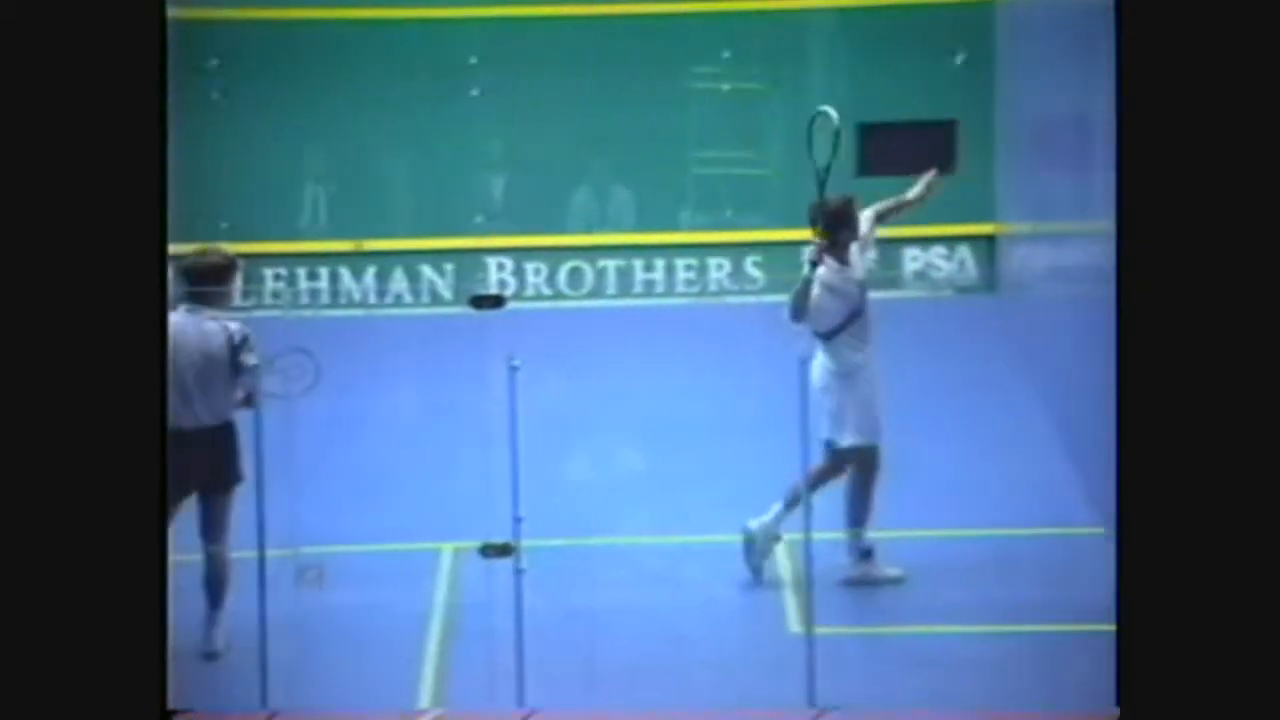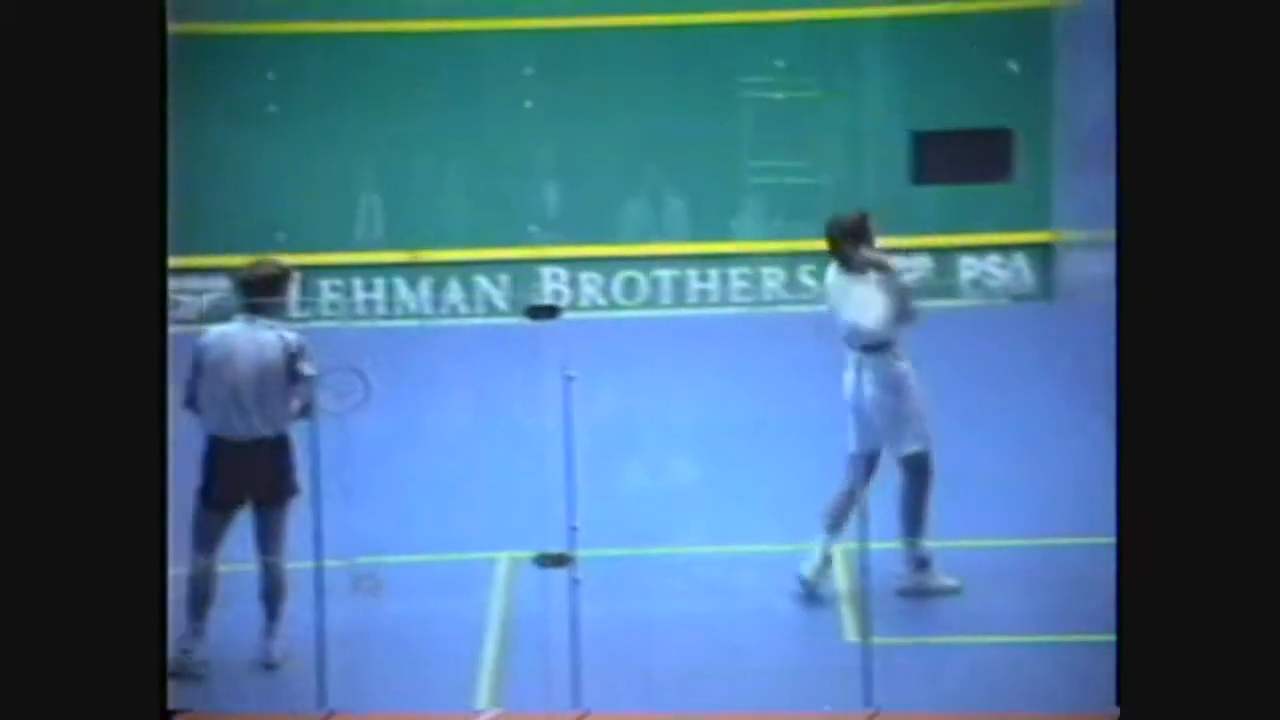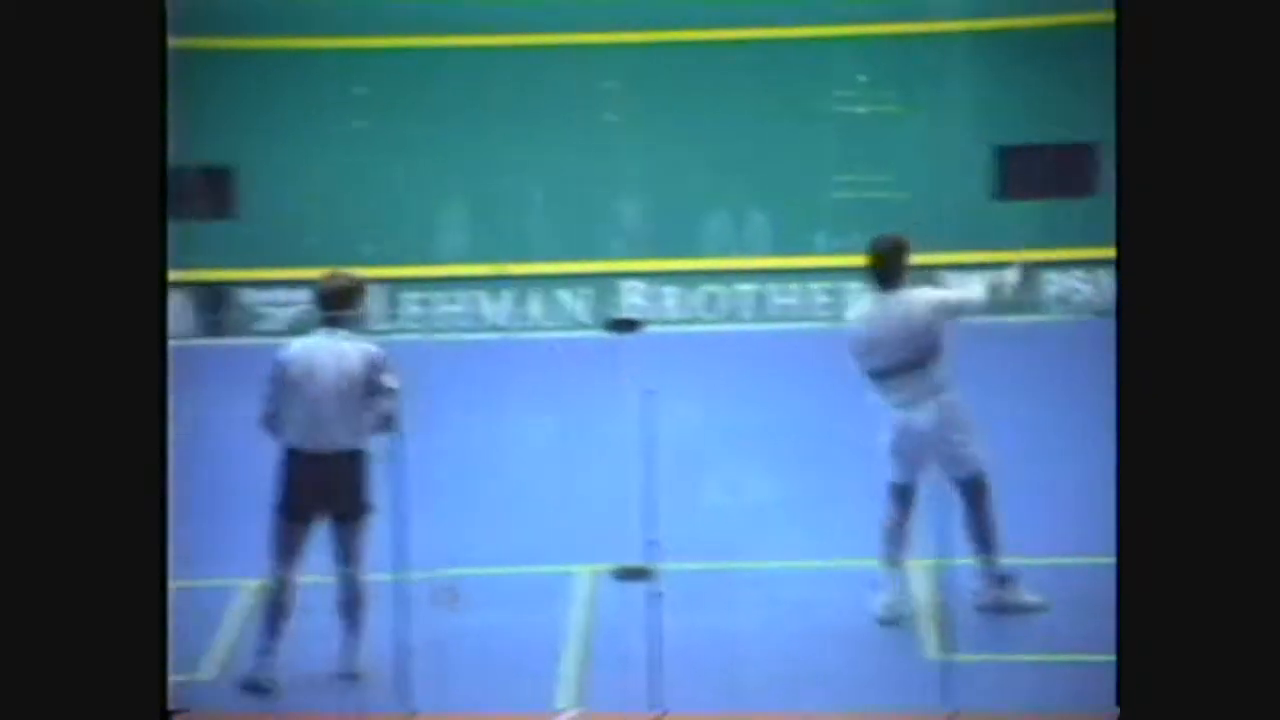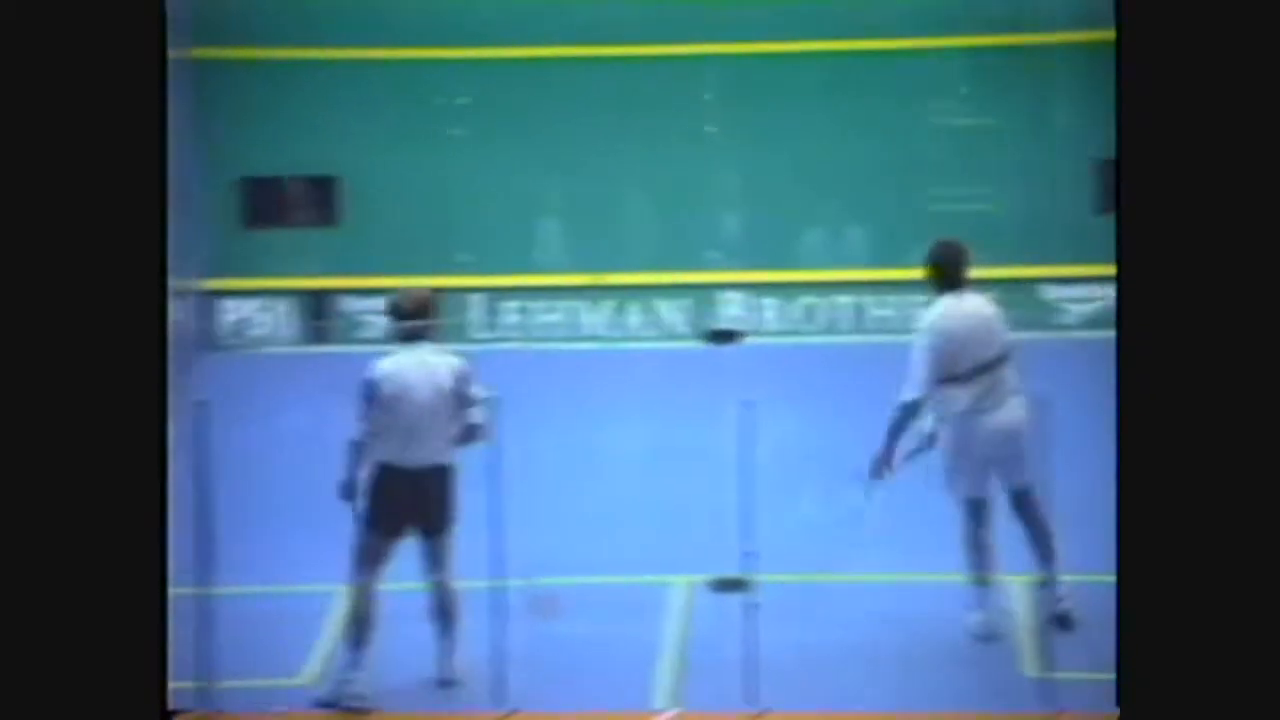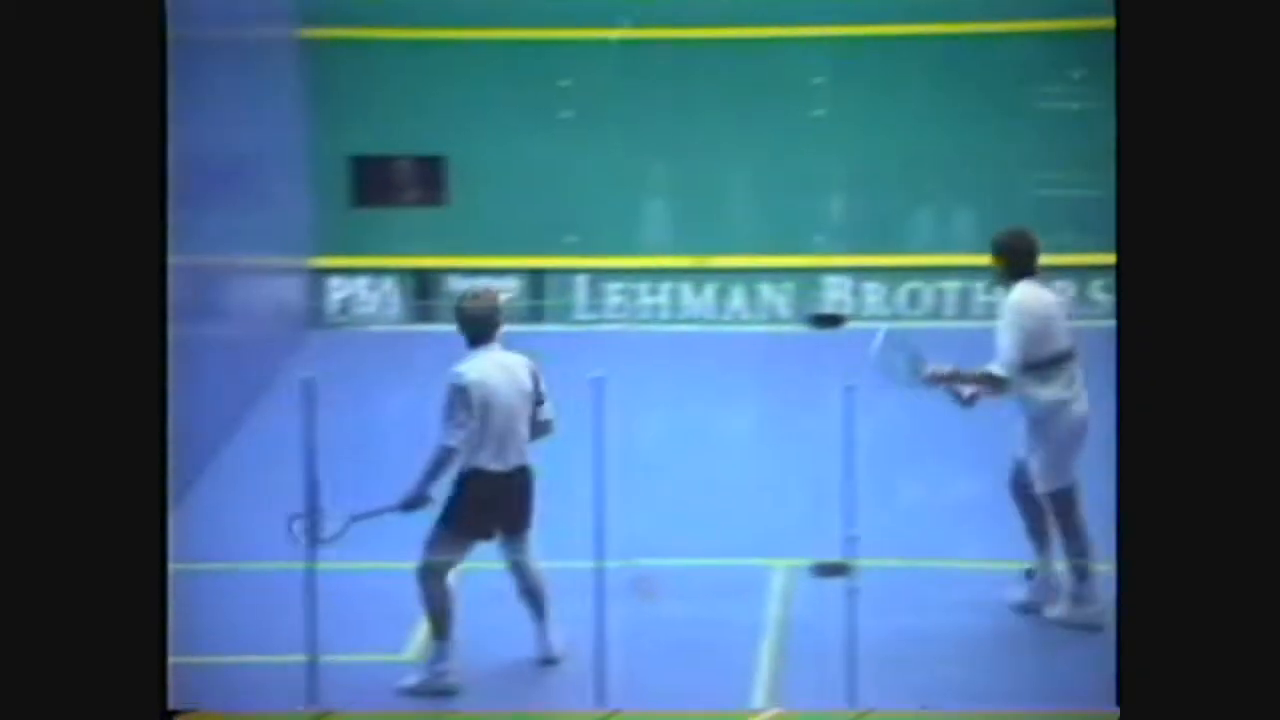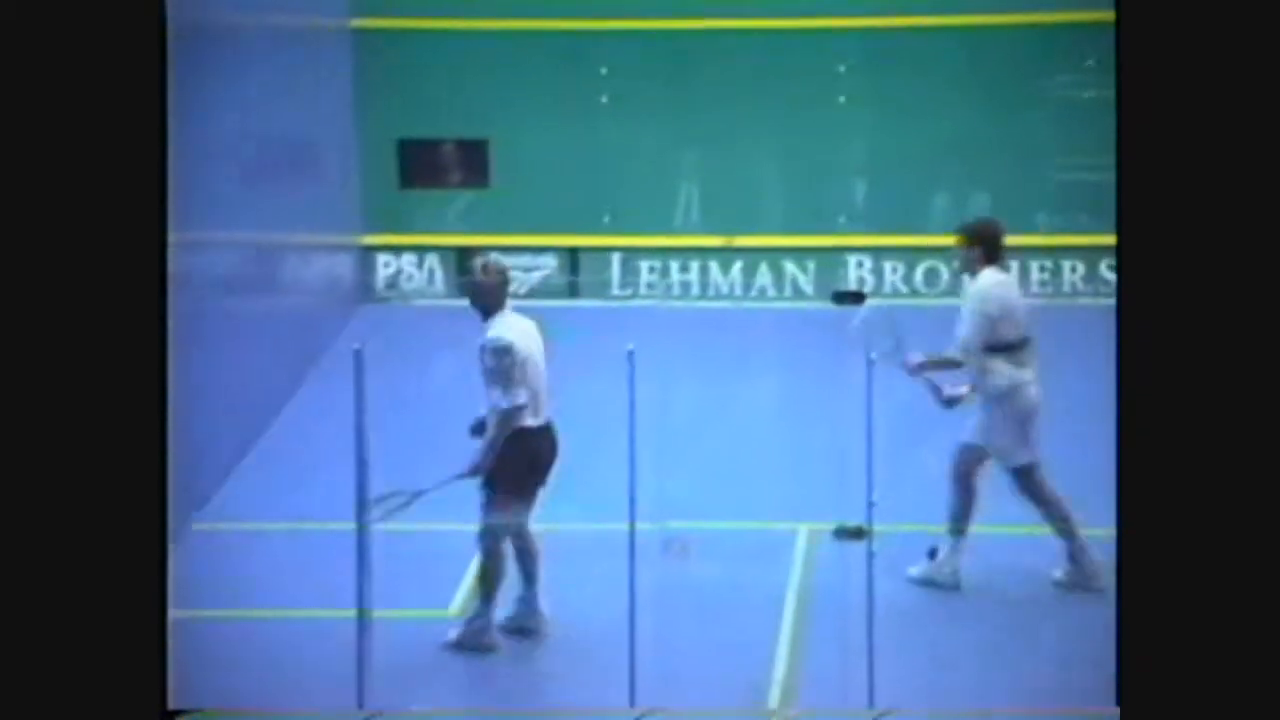
dt=0.2s
person 1, frame 1
left shoulder: (168, 328)
right shoulder: (234, 334)
right elbow: (248, 394)
left hip: (173, 443)
right hip: (215, 443)
right knee: (216, 544)
right ankle: (213, 631)
person 1, frame 2
left shoulder: (210, 340)
right shoulder: (289, 344)
left elbow: (193, 402)
right elbow: (305, 406)
left hip: (224, 455)
right hip: (270, 455)
left knee: (203, 557)
right knee: (271, 556)
left ankle: (190, 648)
right ankle: (271, 642)
person 1, frame 3
left shoulder: (290, 354)
right shoulder: (370, 356)
left elbow: (271, 417)
right elbow: (387, 418)
left hip: (303, 467)
right hip: (348, 467)
left knee: (282, 569)
right knee: (349, 568)
left ankle: (266, 663)
right ankle: (350, 655)
person 1, frame 4
left shoulder: (381, 373)
right shoulder: (455, 367)
left elbow: (364, 436)
right elbow: (475, 429)
left wrist: (351, 477)
left hip: (394, 482)
right hip: (437, 479)
left knee: (364, 579)
right knee: (440, 574)
left ankle: (352, 678)
right ankle: (447, 661)
person 1, frame 5
left shoulder: (465, 377)
right shoulder: (525, 367)
left elbow: (451, 445)
right elbow: (543, 424)
left wrist: (421, 488)
left hip: (481, 485)
right hip: (517, 480)
left knee: (430, 573)
right knee: (519, 561)
left ankle: (440, 668)
right ankle: (546, 639)
person 1, frame 6
left shoulder: (498, 340)
right shoulder: (523, 325)
left elbow: (512, 403)
left wrist: (487, 451)
right wrist: (489, 418)
left hip: (522, 443)
right hip: (537, 437)
left knee: (491, 536)
right knee: (515, 526)
left ankle: (481, 628)
right ankle: (530, 610)
person 2, frame 1
left shoulder: (850, 250)
right shoulder: (822, 282)
left elbow: (872, 215)
right elbow: (797, 315)
left wrist: (908, 198)
right wrist: (811, 270)
left hip: (847, 373)
right hip: (845, 376)
left knee: (834, 463)
right knee: (865, 465)
left ankle: (767, 525)
right ankle: (861, 560)
person 2, frame 2
left shoulder: (841, 273)
right shoulder: (857, 290)
right elbow: (895, 321)
right wrist: (888, 274)
left hip: (862, 386)
right hip: (889, 386)
left knee: (857, 478)
right knee: (918, 475)
left ankle: (819, 562)
right ankle: (917, 570)
person 2, frame 3
left shoulder: (858, 323)
right shoulder: (926, 304)
right elbow: (983, 295)
right wrist: (1010, 280)
left hip: (898, 422)
right hip: (939, 415)
left knee: (899, 505)
right knee: (977, 499)
left ankle: (893, 595)
right ankle: (997, 586)
person 2, frame 4
left shoulder: (931, 324)
right shoulder: (987, 309)
left elbow: (914, 398)
left wrist: (887, 447)
left hip: (969, 431)
right hip: (1011, 417)
left knee: (974, 519)
right knee: (1028, 507)
left ankle: (985, 611)
right ankle: (1055, 597)
person 2, frame 5
left shoulder: (1017, 304)
right shoulder: (1046, 298)
left elbow: (1004, 374)
left wrist: (950, 376)
right wrist: (984, 388)
left hip: (1052, 418)
right hip: (1066, 409)
left knee: (1063, 507)
right knee: (1022, 487)
left ankle: (1086, 602)
right ankle: (1045, 581)
person 2, frame 6
left shoulder: (982, 290)
right shoulder: (1003, 285)
left elbow: (960, 356)
left wrist: (923, 364)
right wrist: (971, 388)
left hip: (1006, 399)
right hip: (1006, 394)
left knee: (1031, 484)
right knee: (961, 470)
left ankle: (1082, 564)
right ankle: (948, 563)
